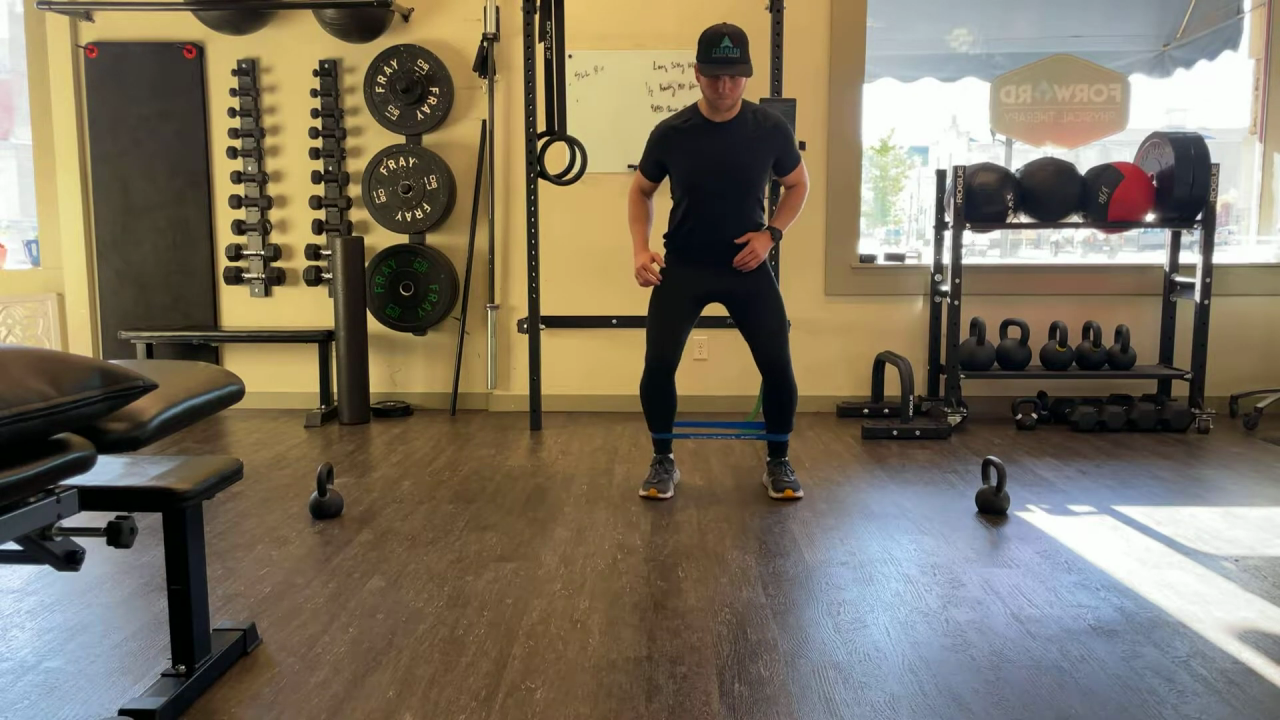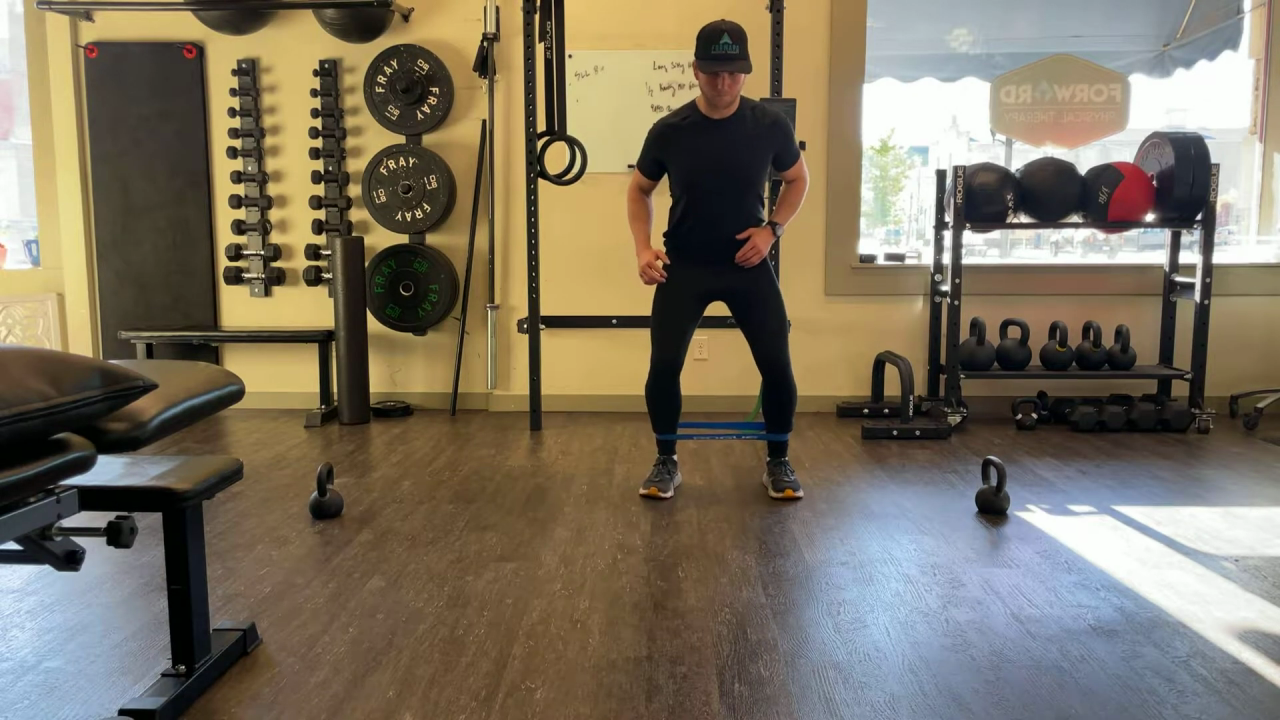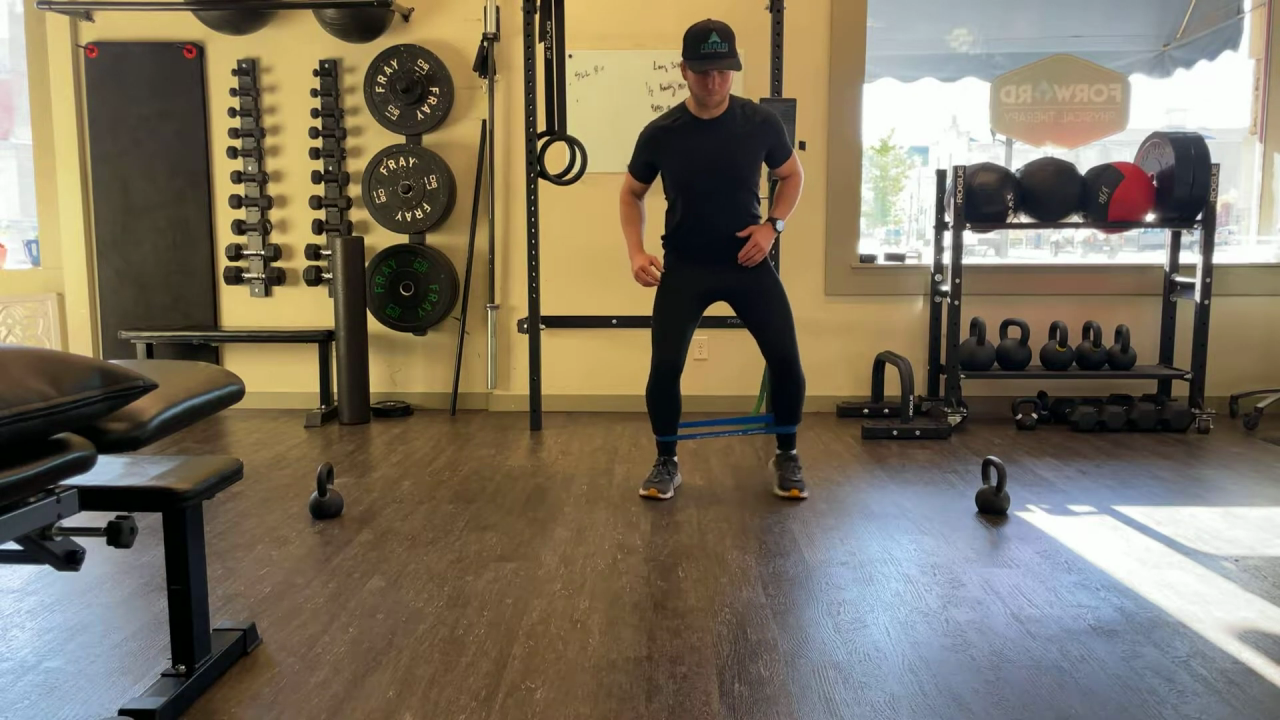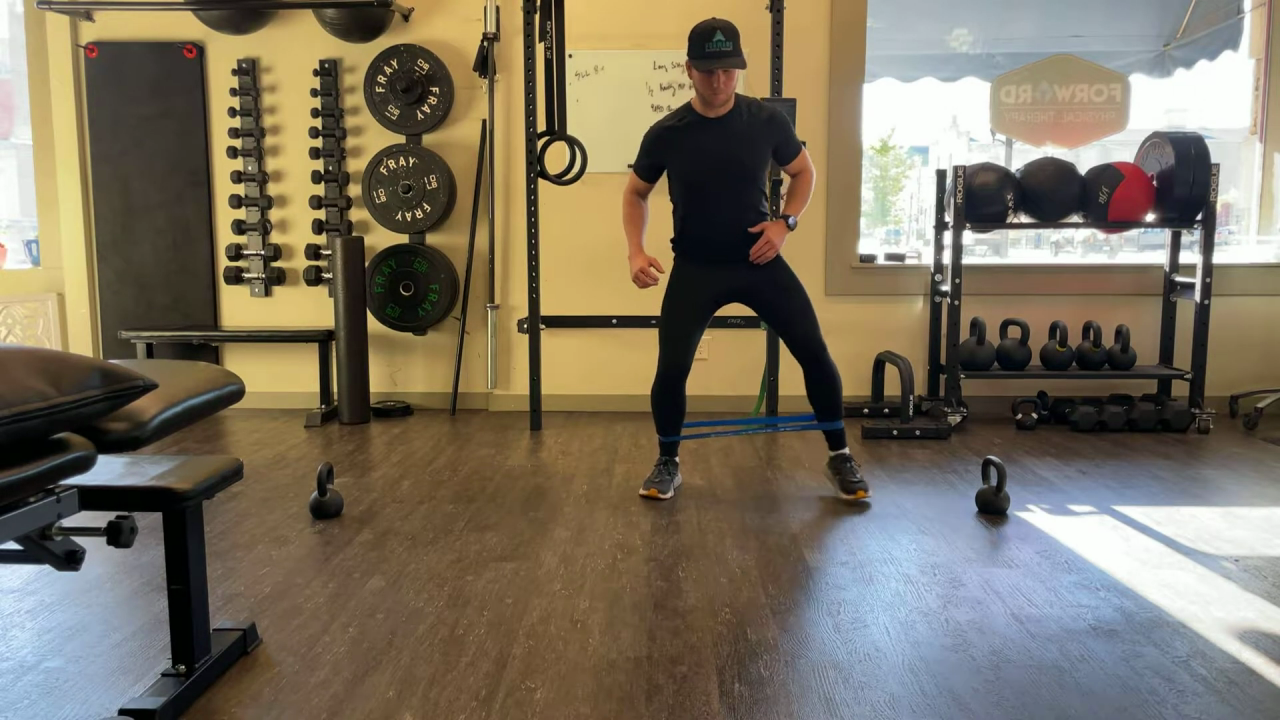
dt=0.2s
person 1, frame 1
left shoulder: (770, 129)
right shoulder: (671, 133)
left elbow: (797, 185)
right elbow: (641, 191)
left wrist: (771, 234)
right wrist: (640, 248)
left hip: (746, 264)
right hip: (683, 266)
left knee: (777, 366)
right knee: (658, 365)
left ankle: (778, 461)
right ankle: (663, 460)
person 1, frame 2
left shoulder: (770, 125)
right shoulder: (669, 131)
left elbow: (797, 180)
right elbow: (639, 190)
left wrist: (772, 228)
right wrist: (643, 247)
left hip: (747, 262)
right hip: (684, 266)
left knee: (777, 366)
right knee: (664, 366)
left ankle: (778, 462)
right ankle: (666, 461)
person 1, frame 3
left shoulder: (761, 122)
right shoulder: (660, 133)
left elbow: (792, 175)
right elbow: (631, 193)
left wrist: (772, 225)
right wrist: (636, 251)
left hip: (746, 261)
right hip: (683, 267)
left knee: (785, 359)
right knee: (665, 367)
left ankle: (786, 456)
right ankle: (667, 462)
person 1, frame 4
left shoulder: (766, 120)
right shoulder: (666, 133)
left elbow: (803, 172)
right elbow: (635, 193)
left wrist: (784, 222)
right wrist: (636, 250)
left hip: (758, 260)
right hip: (695, 267)
left knee: (814, 352)
right knee: (672, 367)
left ankle: (840, 457)
right ankle: (667, 462)
